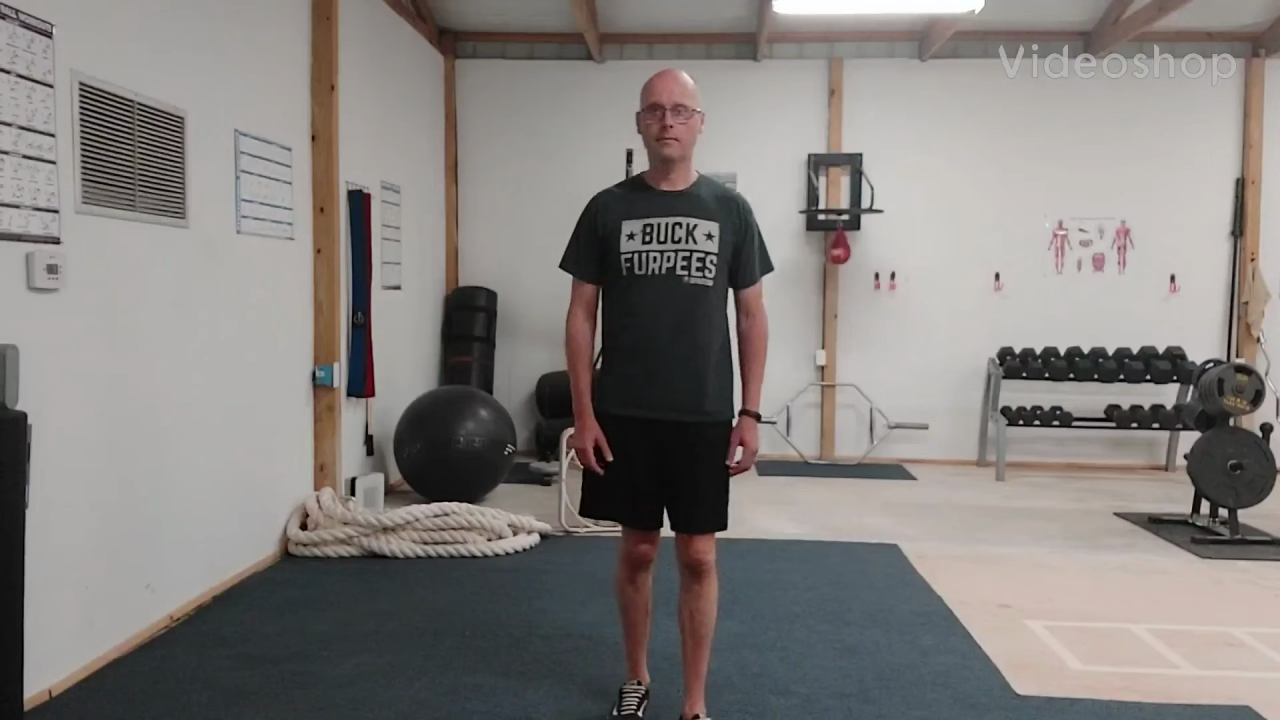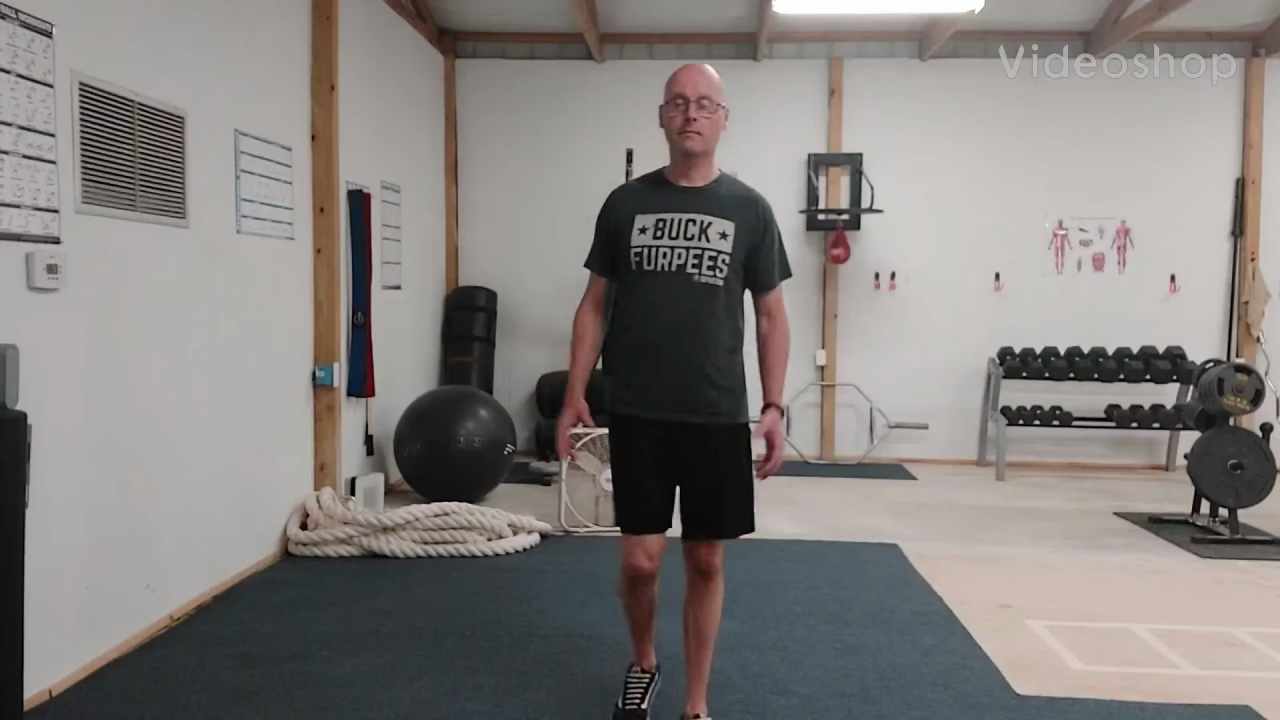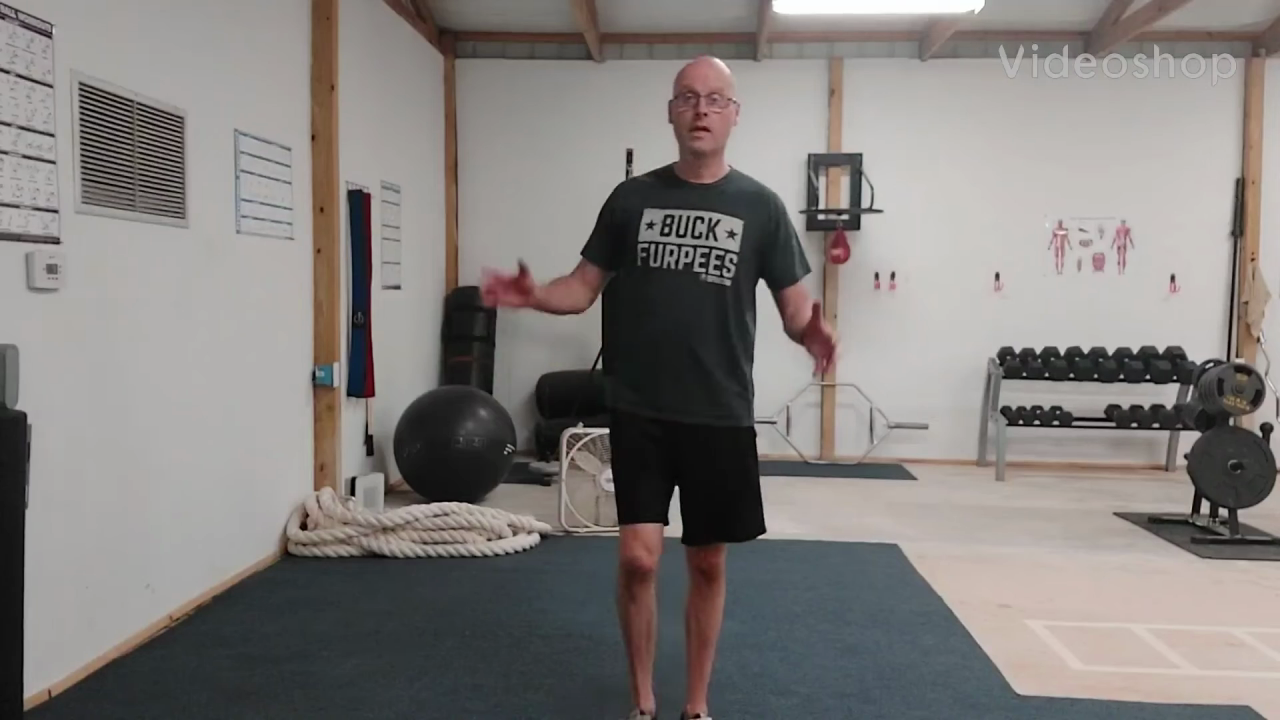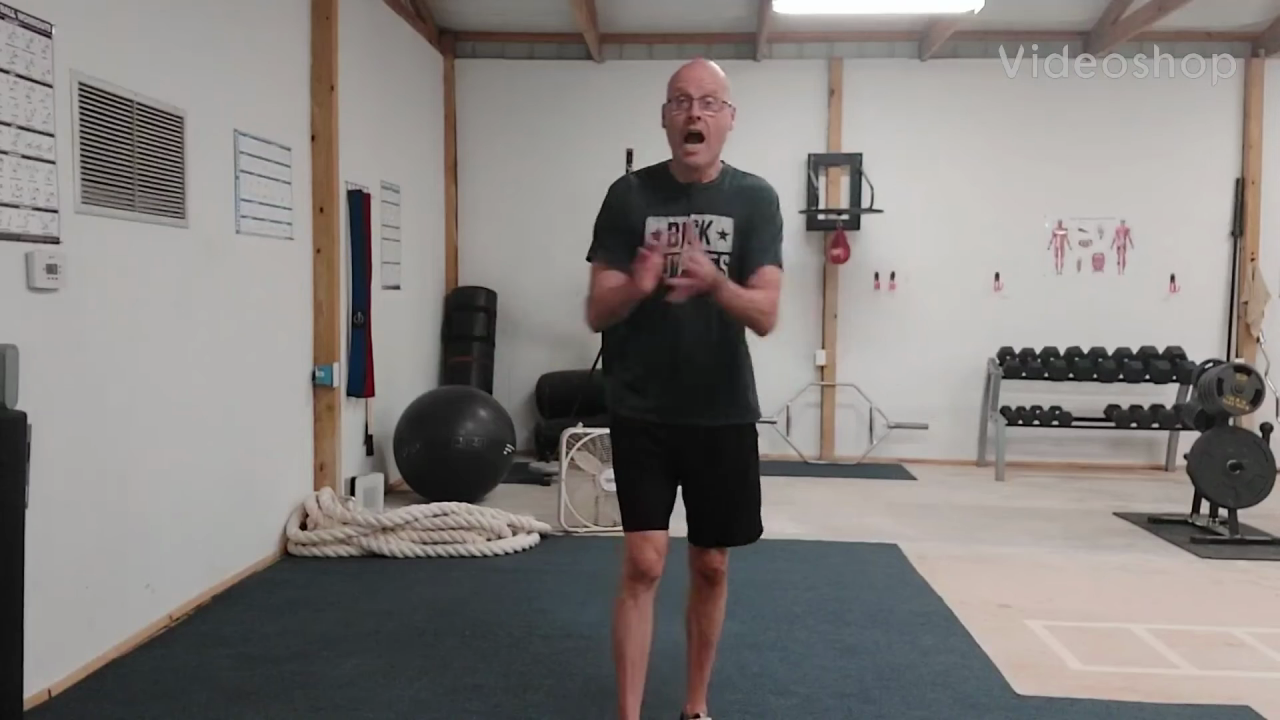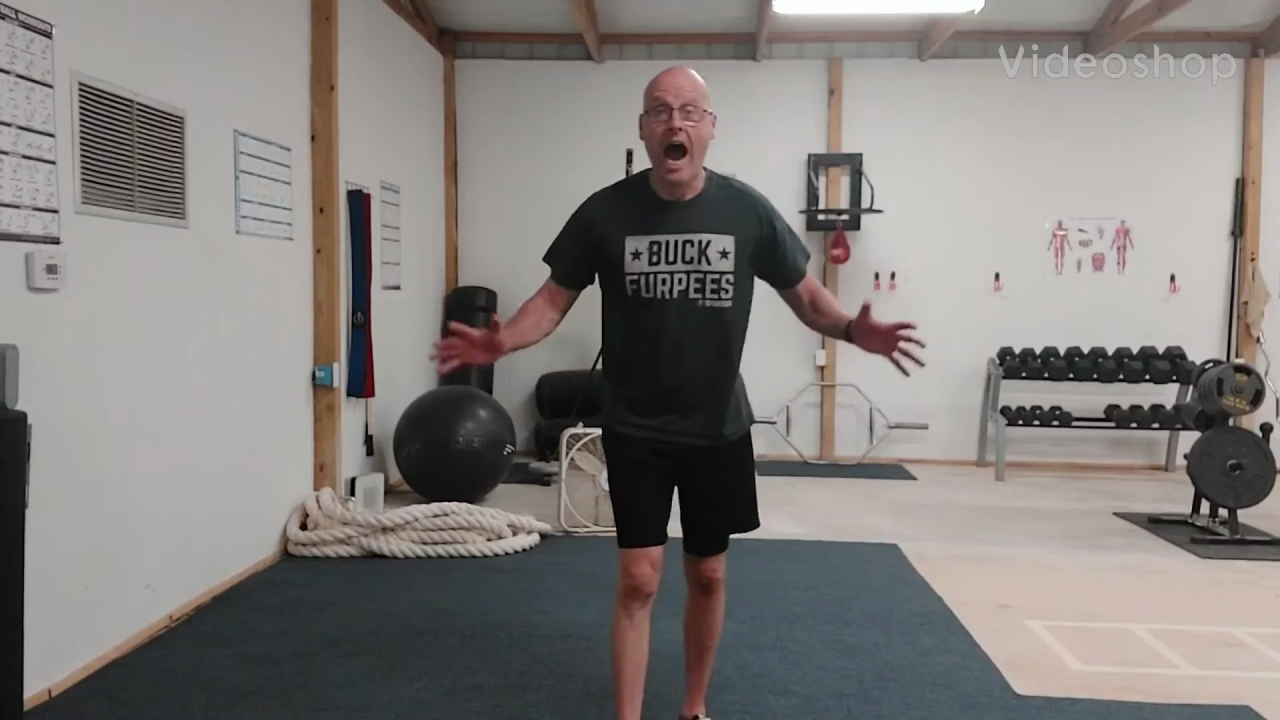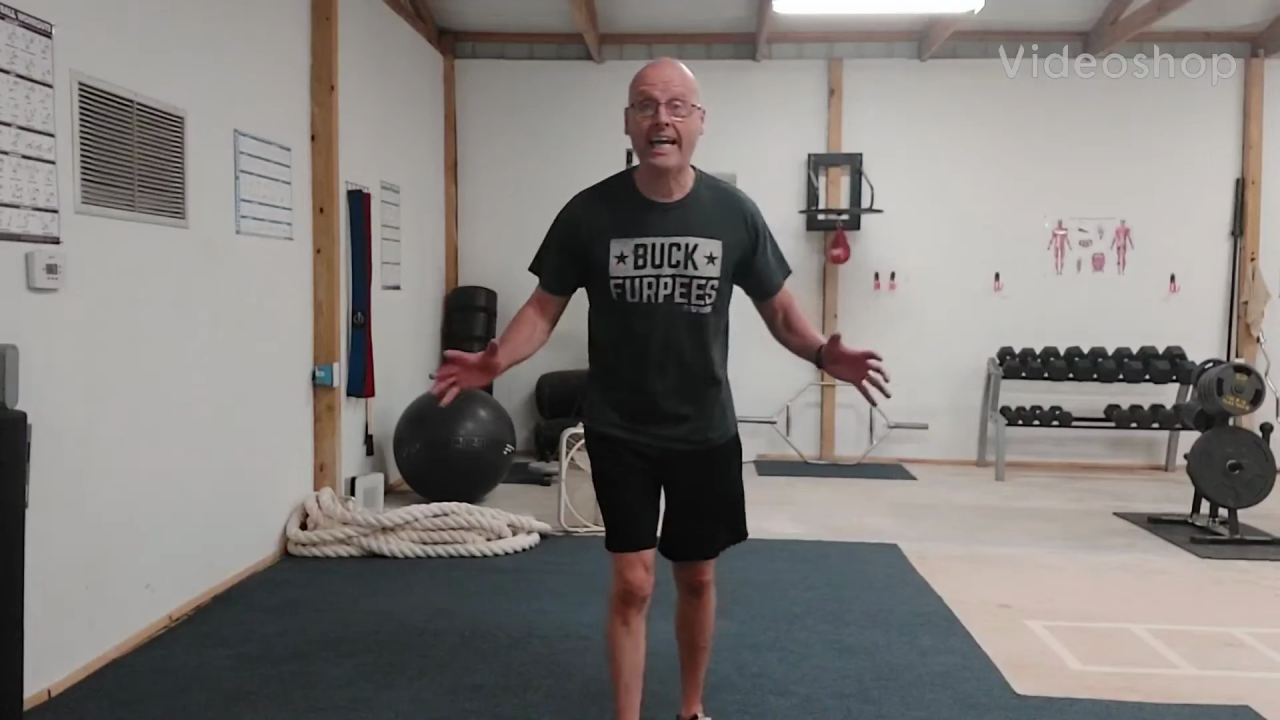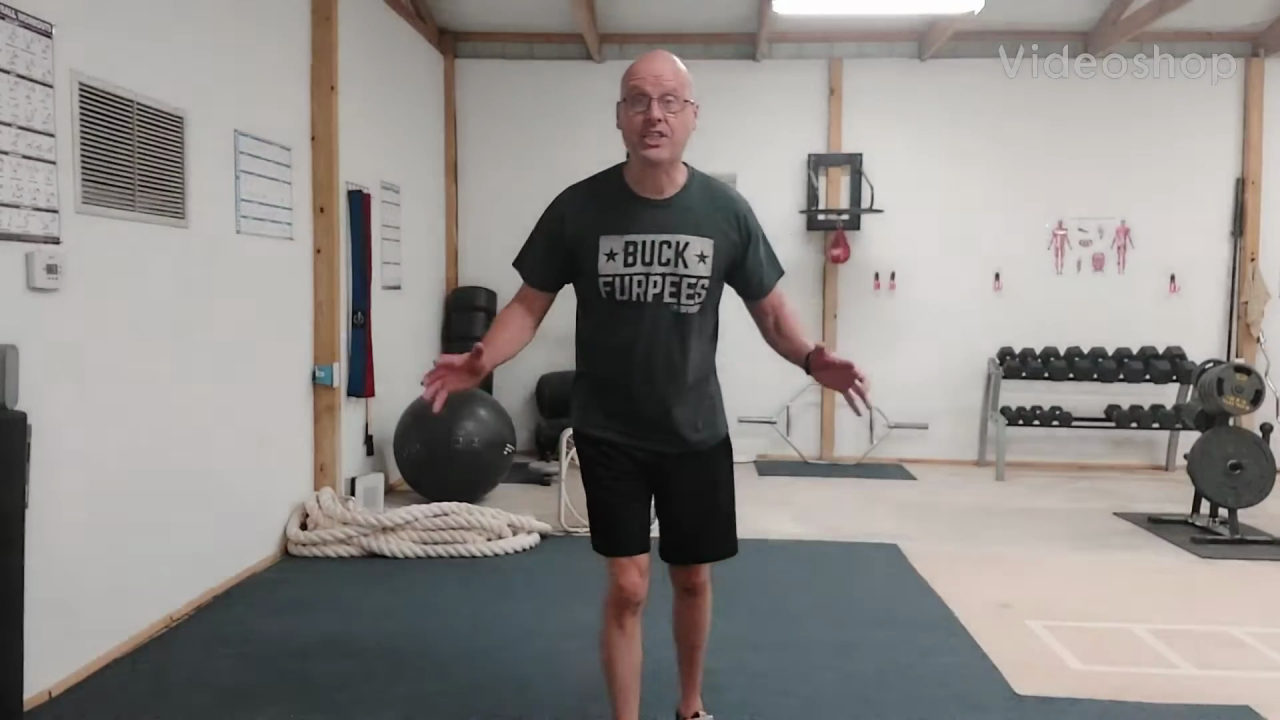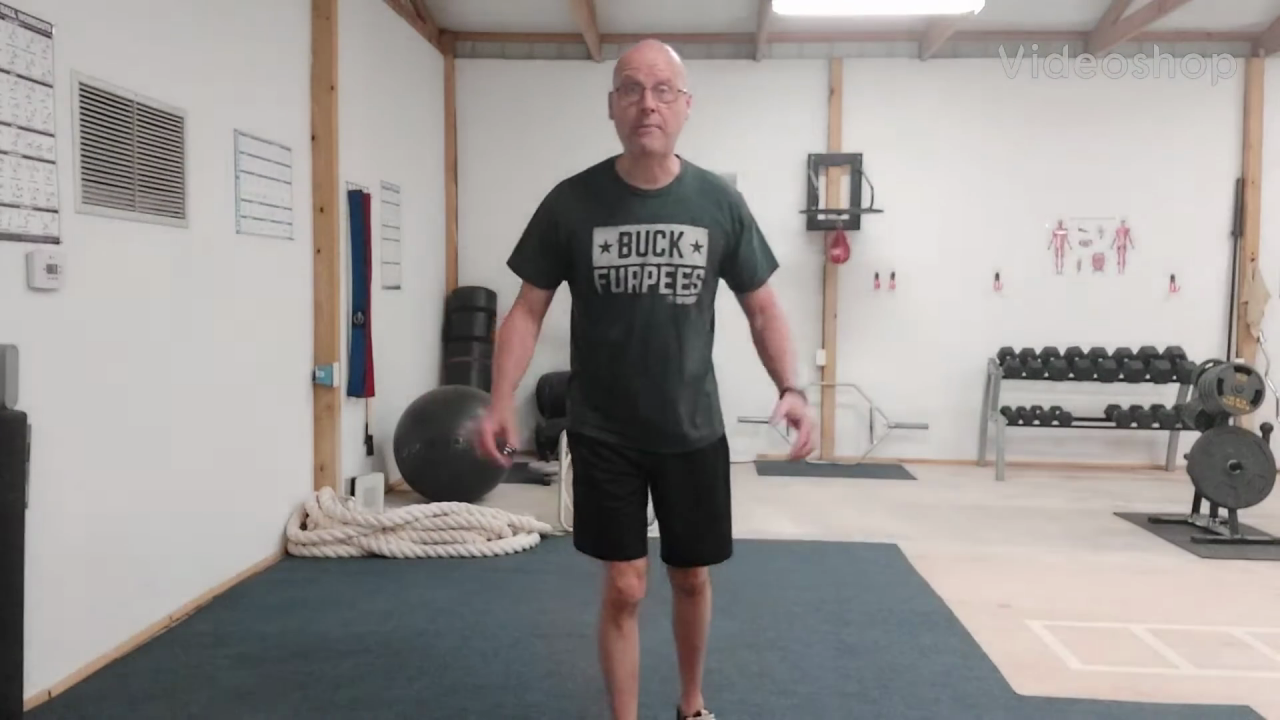
dt=0.2s
person 1, frame 1
left shoulder: (730, 209)
right shoulder: (607, 208)
left elbow: (752, 314)
right elbow: (582, 314)
left wrist: (750, 412)
right wrist: (584, 412)
left hip: (704, 416)
right hip: (626, 414)
left knee: (698, 558)
right knee: (637, 552)
person 1, frame 2
left shoulder: (749, 208)
right shoulder: (626, 202)
left elbow: (771, 316)
right elbow: (595, 306)
left wrist: (773, 407)
right wrist: (574, 394)
left hip: (719, 418)
right hip: (638, 415)
left knee: (705, 562)
right knee: (640, 561)
right ankle: (643, 661)
person 1, frame 3
left shoulder: (760, 206)
right shoulder: (632, 197)
left elbow: (793, 306)
right elbow: (585, 285)
left wrist: (811, 332)
right wrist: (533, 295)
left hip: (721, 418)
right hip: (638, 412)
left knee: (708, 565)
right knee: (638, 558)
person 1, frame 4
left shoulder: (755, 198)
right shoulder: (630, 195)
left elbow: (764, 310)
right elbow: (599, 312)
left wrist: (712, 281)
right wrist: (637, 283)
left hip: (723, 416)
right hip: (641, 414)
left knee: (710, 567)
right knee: (643, 563)
person 1, frame 5
left shoulder: (747, 210)
right shoulder: (606, 212)
left elbow: (807, 294)
right elbow: (553, 298)
left wrist: (853, 329)
right wrist: (499, 340)
left hip: (718, 429)
right hip: (634, 429)
left knee: (707, 574)
right knee: (638, 579)
person 1, frame 6
left shoulder: (734, 212)
right shoulder: (589, 213)
left elbow: (778, 308)
right elbow: (545, 305)
left wrist: (825, 352)
right wrist: (496, 359)
left hip: (706, 432)
right hip: (619, 432)
left knee: (697, 577)
right knee: (632, 584)
person 1, frame 7
left shoulder: (726, 210)
right shoulder: (578, 209)
left elbow: (769, 310)
right elbow: (530, 303)
left wrist: (813, 359)
right wrist: (482, 360)
left hip: (696, 434)
right hip: (609, 435)
left knee: (692, 579)
right knee: (627, 587)
person 1, frame 8
left shoulder: (719, 202)
right shoulder: (571, 204)
left elbow: (762, 308)
right elbow: (528, 308)
left wrist: (790, 388)
right wrist: (501, 403)
left hip: (692, 432)
right hip: (604, 435)
left knee: (691, 578)
right knee: (624, 588)
